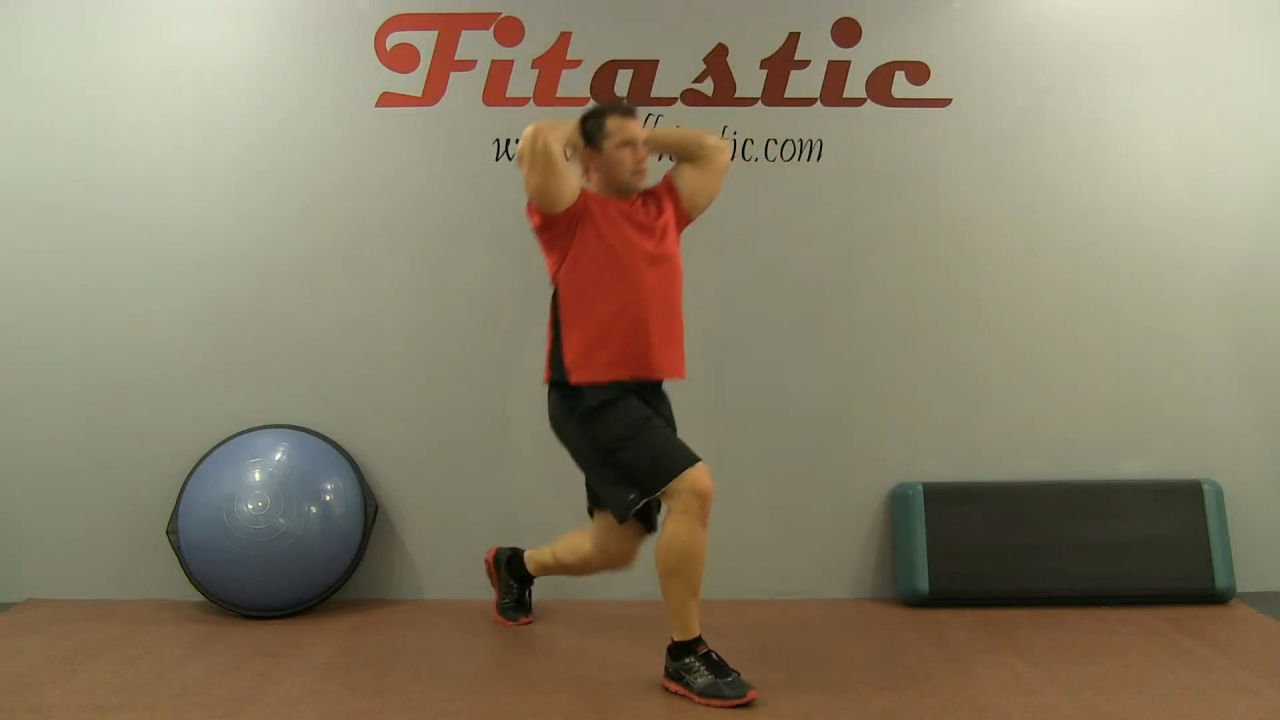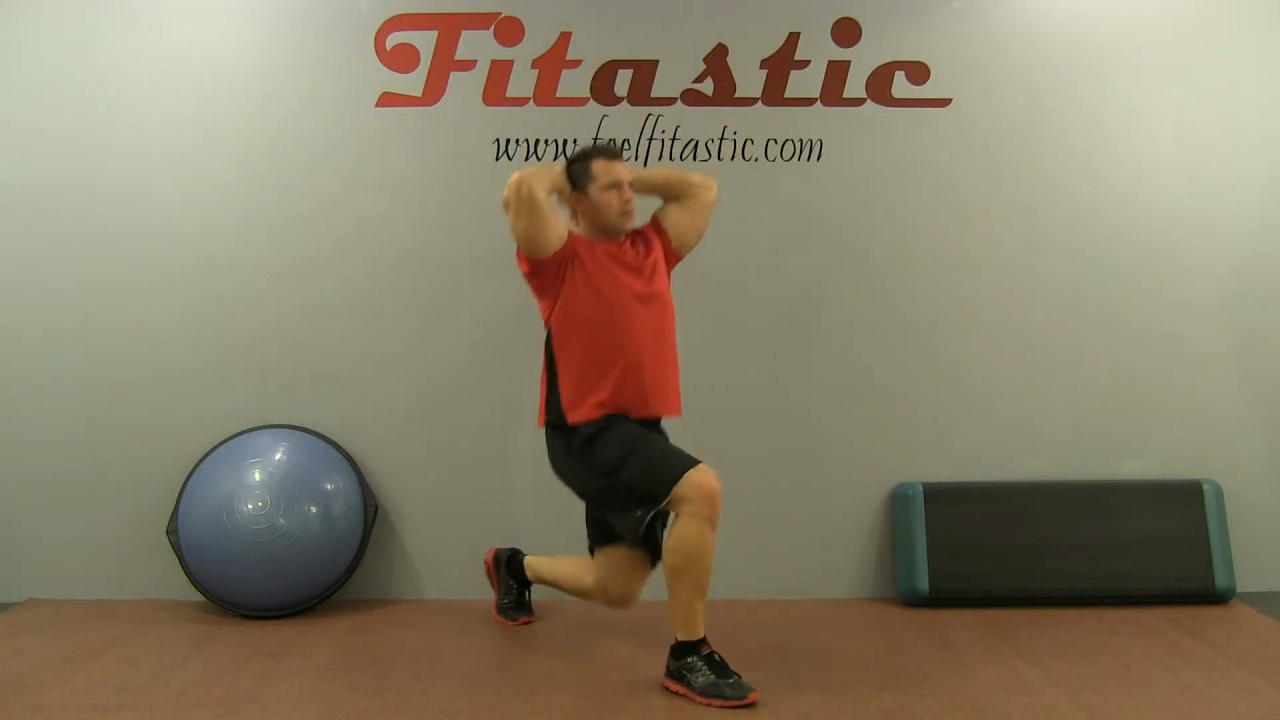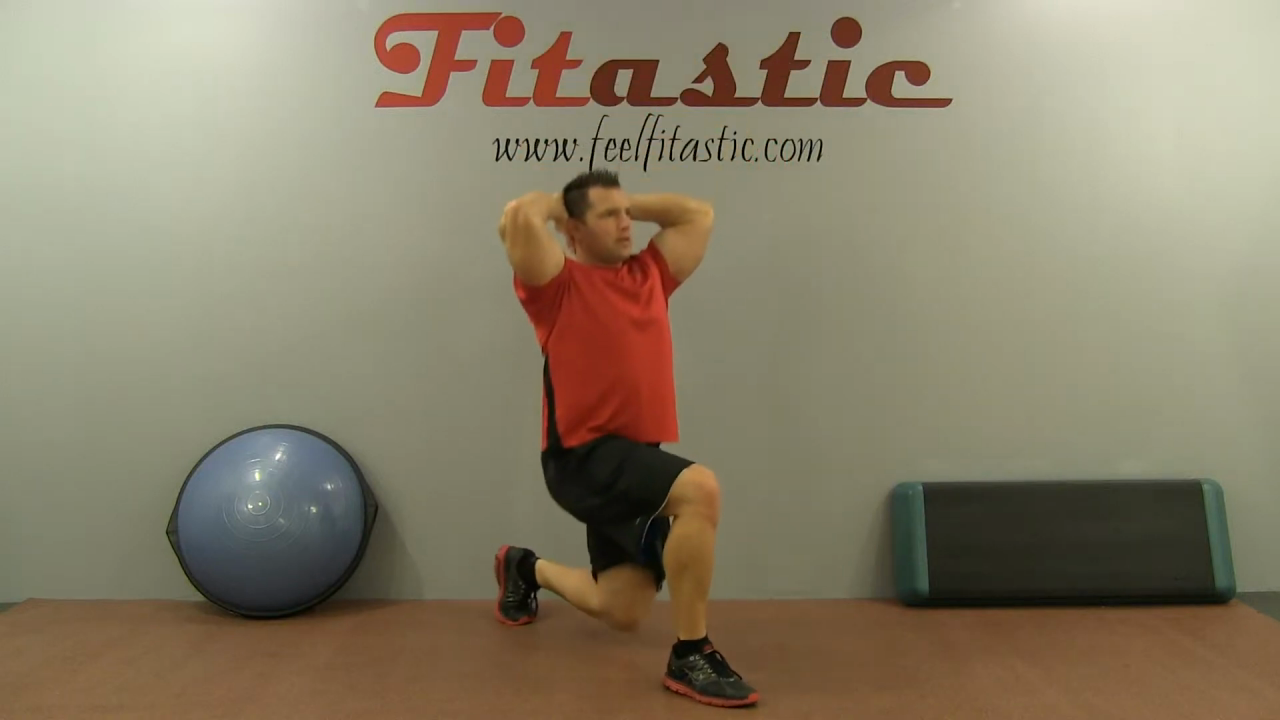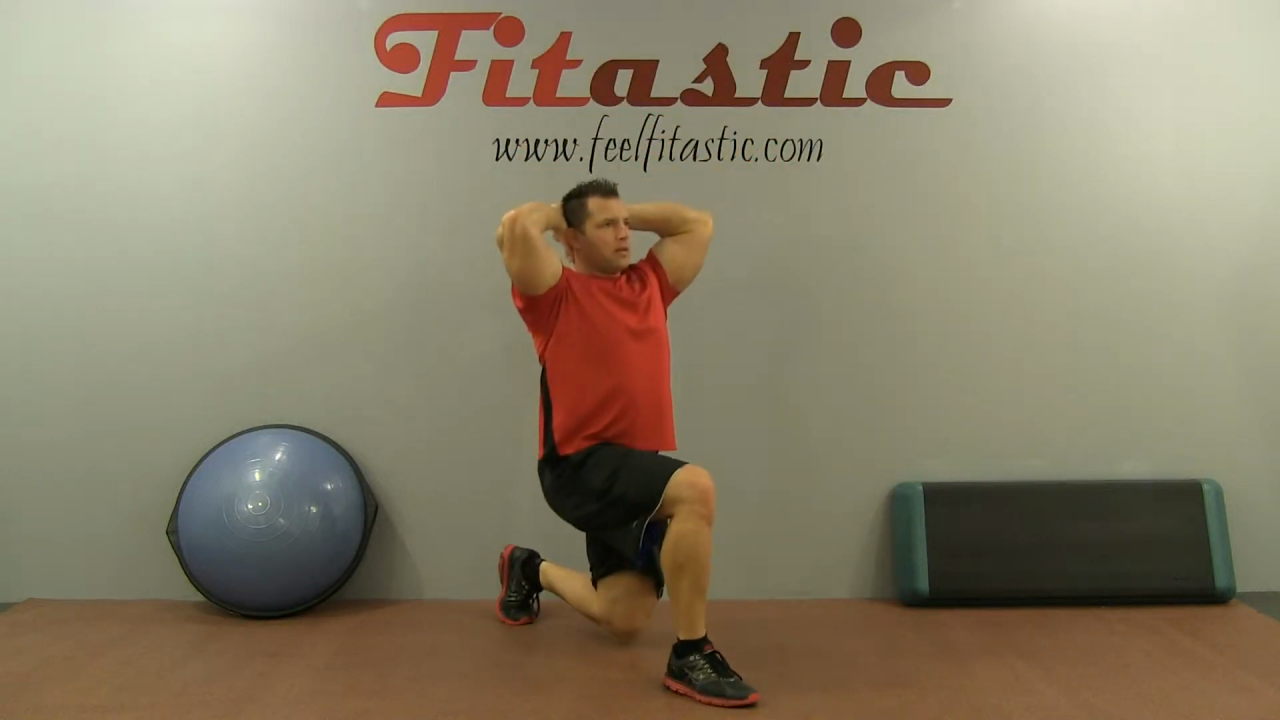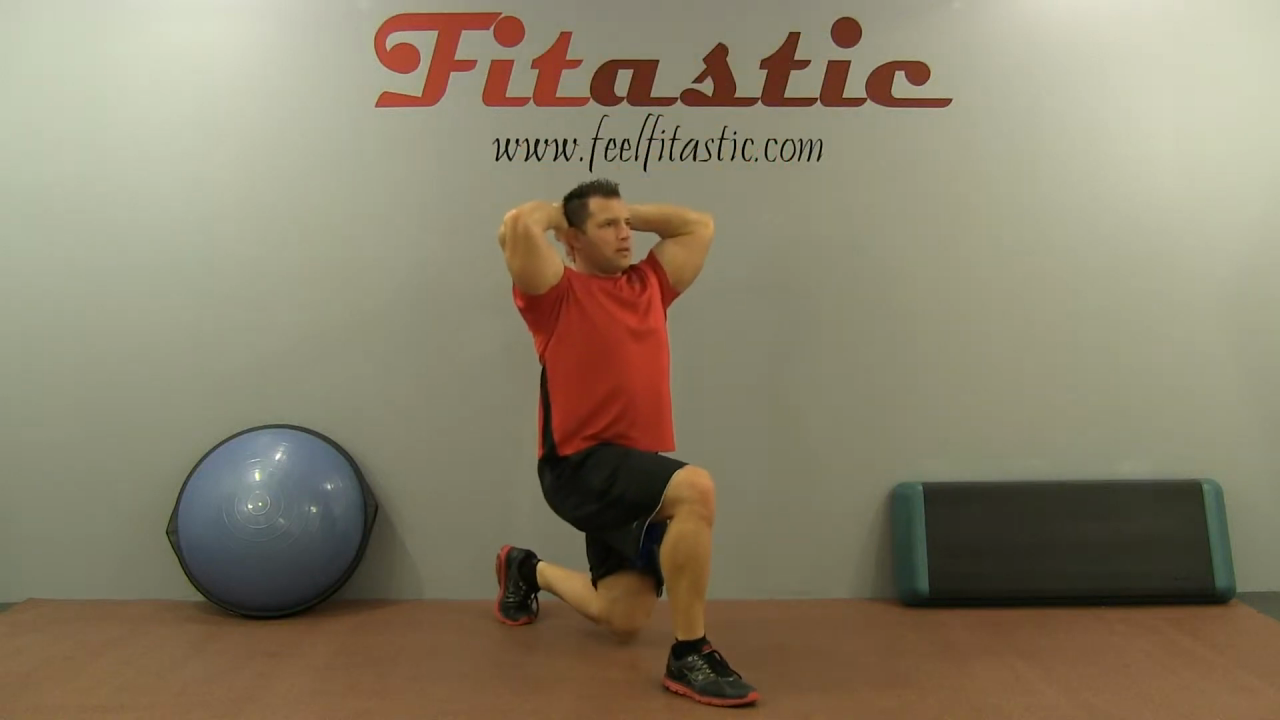
dt=0.2s
person 1, frame 1
left shoulder: (664, 208)
right shoulder: (572, 214)
left elbow: (714, 151)
right elbow: (537, 144)
left wrist: (645, 133)
right wrist: (578, 130)
left hip: (644, 392)
right hip: (590, 394)
left knee: (614, 549)
right knee: (693, 488)
left ankle: (515, 565)
right ankle: (685, 655)
person 1, frame 2
left shoulder: (652, 248)
right shoulder: (561, 258)
left elbow: (702, 188)
right elbow: (523, 190)
left wrist: (632, 176)
right wrist: (561, 176)
left hip: (642, 426)
right hip: (587, 430)
left knee: (617, 589)
right knee: (701, 490)
left ankle: (516, 567)
right ankle: (688, 655)
person 1, frame 3
left shoulder: (650, 273)
right shoulder: (559, 284)
left elbow: (699, 213)
right elbow: (518, 218)
left wrist: (626, 201)
right wrist: (558, 202)
left hip: (638, 453)
right hip: (584, 455)
left knee: (621, 612)
right knee: (700, 490)
left ankle: (525, 568)
right ankle: (690, 655)
person 1, frame 4
left shoulder: (648, 284)
right shoulder: (555, 294)
left elbow: (698, 224)
right elbow: (515, 227)
left wrist: (625, 212)
right wrist: (556, 214)
left hip: (635, 463)
right hip: (580, 464)
left knee: (623, 621)
right knee: (694, 489)
left ankle: (531, 570)
right ankle: (690, 655)
person 1, frame 5
left shoulder: (649, 285)
right shoulder: (557, 293)
left elbow: (699, 225)
right elbow: (518, 226)
left wrist: (626, 212)
right wrist: (558, 213)
left hip: (634, 464)
right hip: (579, 464)
left knee: (623, 620)
right knee: (694, 489)
left ankle: (527, 570)
right ankle: (689, 655)
